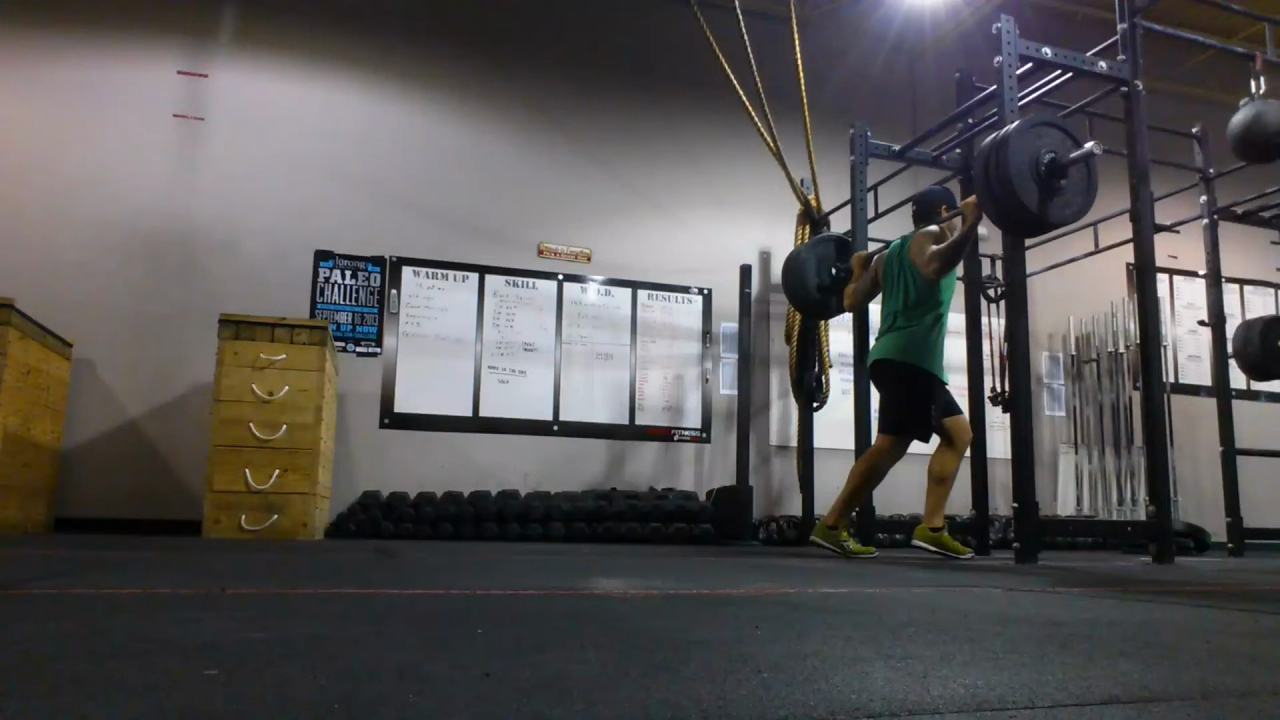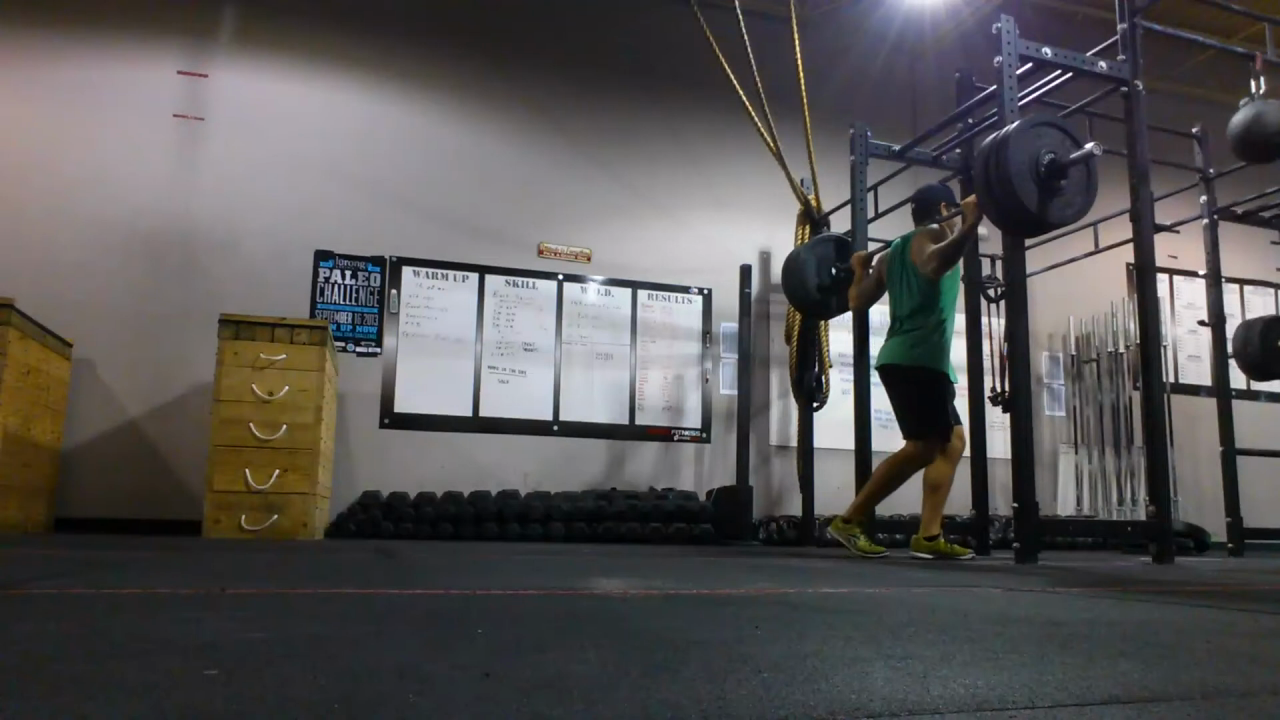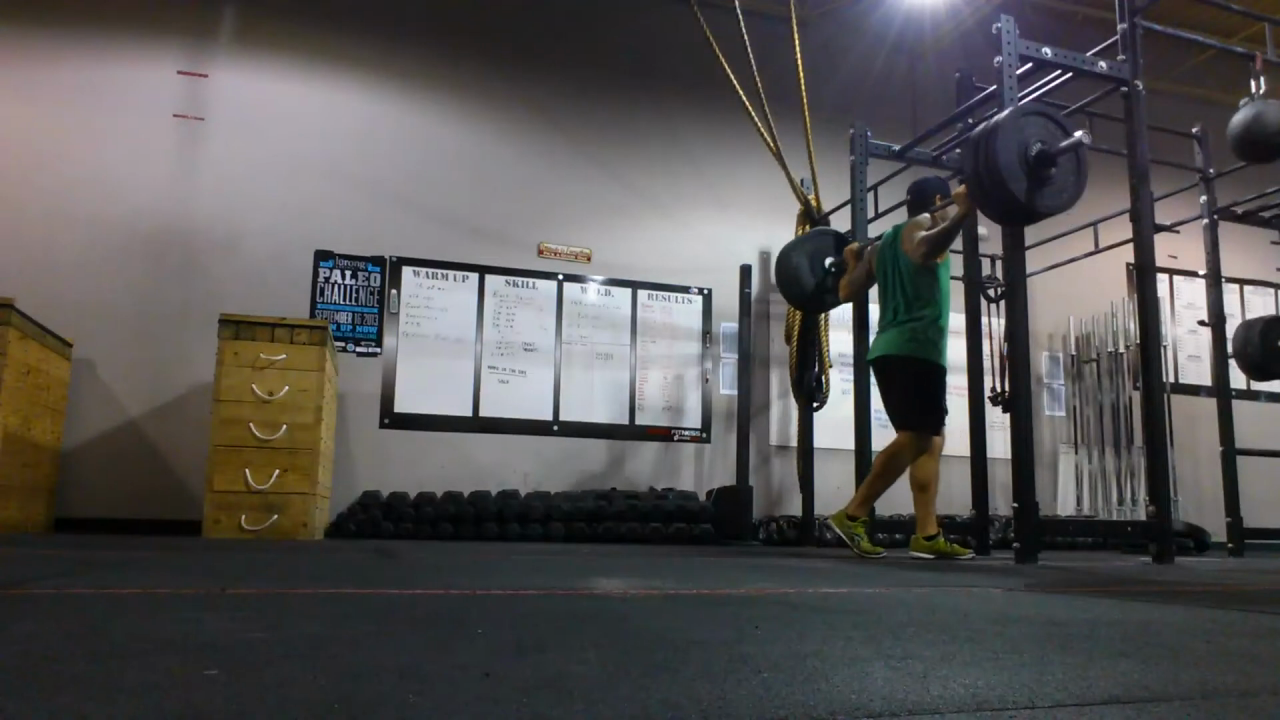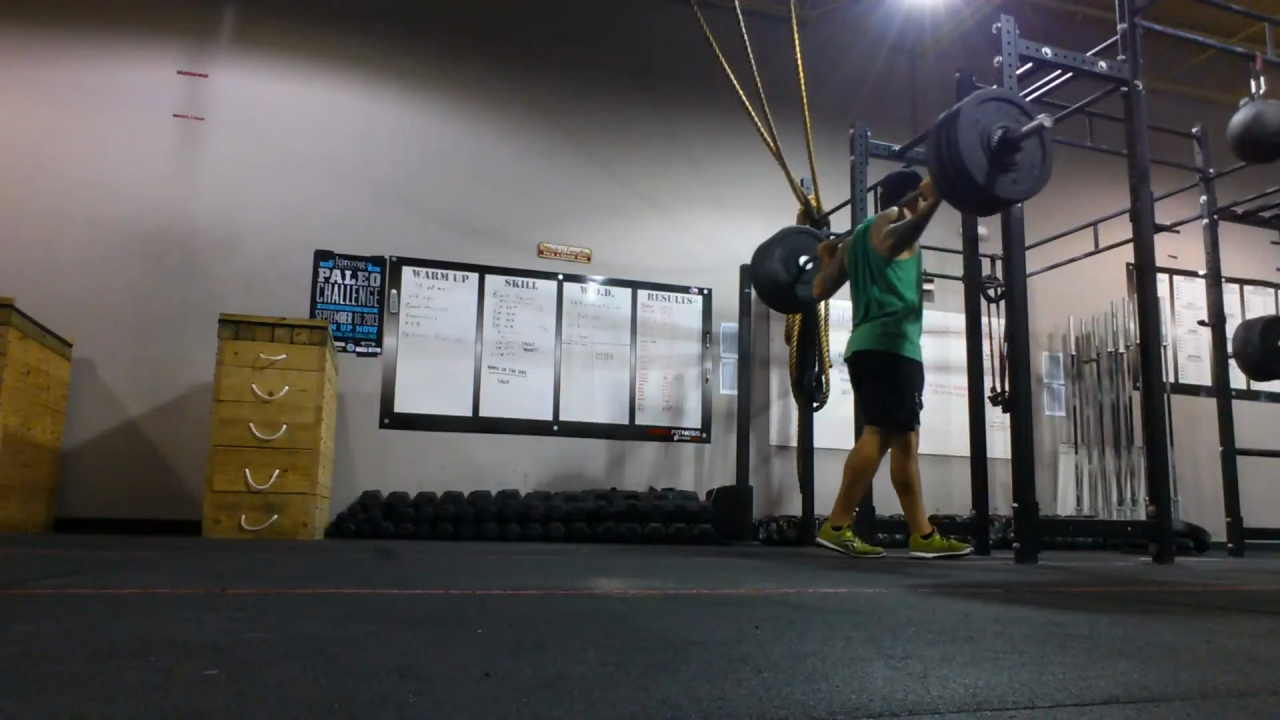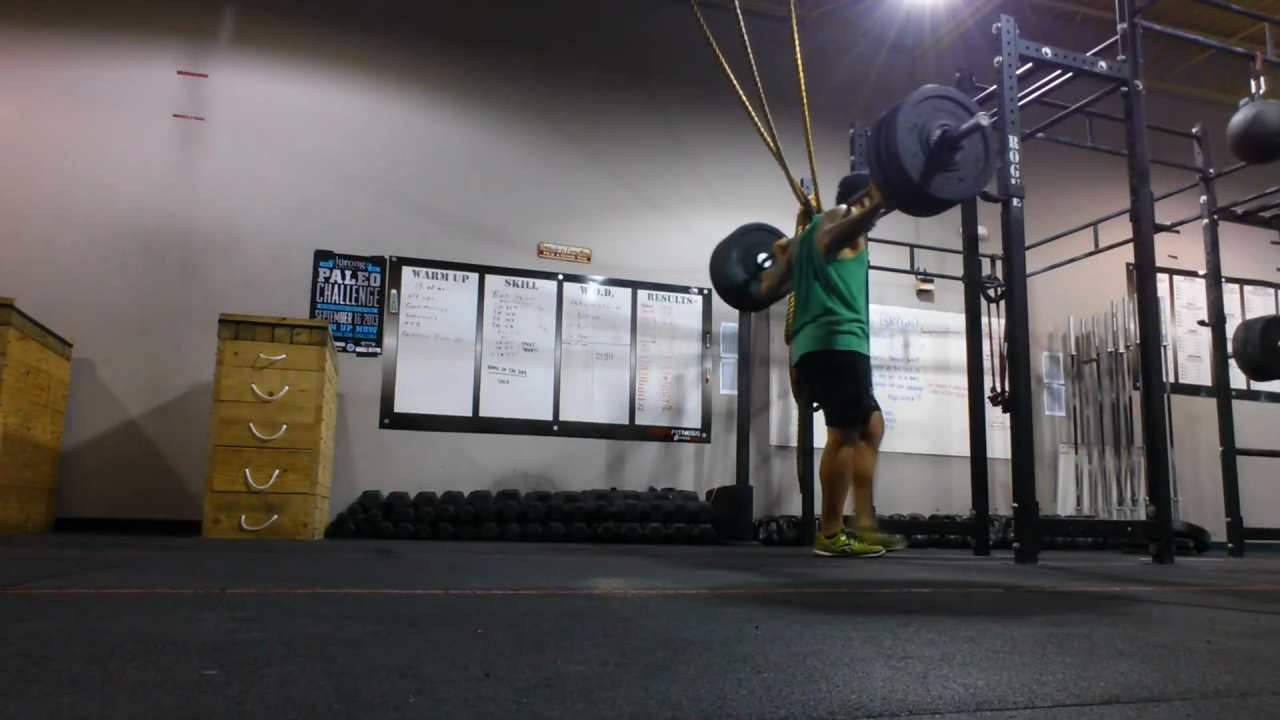
dt=0.4s
person 1, frame 1
left shoulder: (889, 254)
right shoulder: (933, 234)
left elbow: (852, 300)
right elbow: (936, 265)
left wrist: (859, 269)
right wrist: (971, 223)
left hip: (900, 357)
right hip: (910, 357)
left knee: (958, 433)
right knee: (891, 444)
left ankle: (932, 528)
right ankle: (832, 526)
person 1, frame 2
left shoulder: (893, 252)
right shoulder: (936, 232)
left elbow: (858, 301)
right elbow: (934, 264)
left wrist: (860, 269)
right wrist: (971, 223)
left hip: (903, 358)
right hip: (919, 358)
left knee: (952, 442)
right knee: (922, 448)
left ankle: (929, 536)
right ankle: (850, 520)
person 1, frame 3
left shoulder: (883, 243)
right shoulder: (924, 225)
left elbow: (847, 291)
right elbow: (925, 250)
left wrist: (855, 261)
right wrist: (963, 211)
left hip: (890, 349)
right hip: (915, 349)
left knee: (929, 441)
right knee: (912, 438)
left ankle: (927, 535)
right ankle: (852, 516)
person 1, frame 4
left shoulder: (854, 239)
right shoulder: (896, 218)
left elbow: (821, 289)
right elbow: (891, 243)
left wrist: (827, 258)
right wrist: (932, 203)
left hip: (866, 346)
right hip: (891, 343)
left knee: (904, 439)
right knee: (879, 435)
left ankle: (925, 535)
right ankle: (837, 527)
person 1, frame 5
left shoulder: (803, 235)
right shoulder: (841, 217)
left elbow: (769, 287)
right elbow: (832, 239)
left wrist: (782, 256)
left hip: (811, 346)
right hip: (838, 342)
left knee: (870, 429)
right knee: (846, 436)
left ankle: (862, 521)
right ankle: (831, 532)
